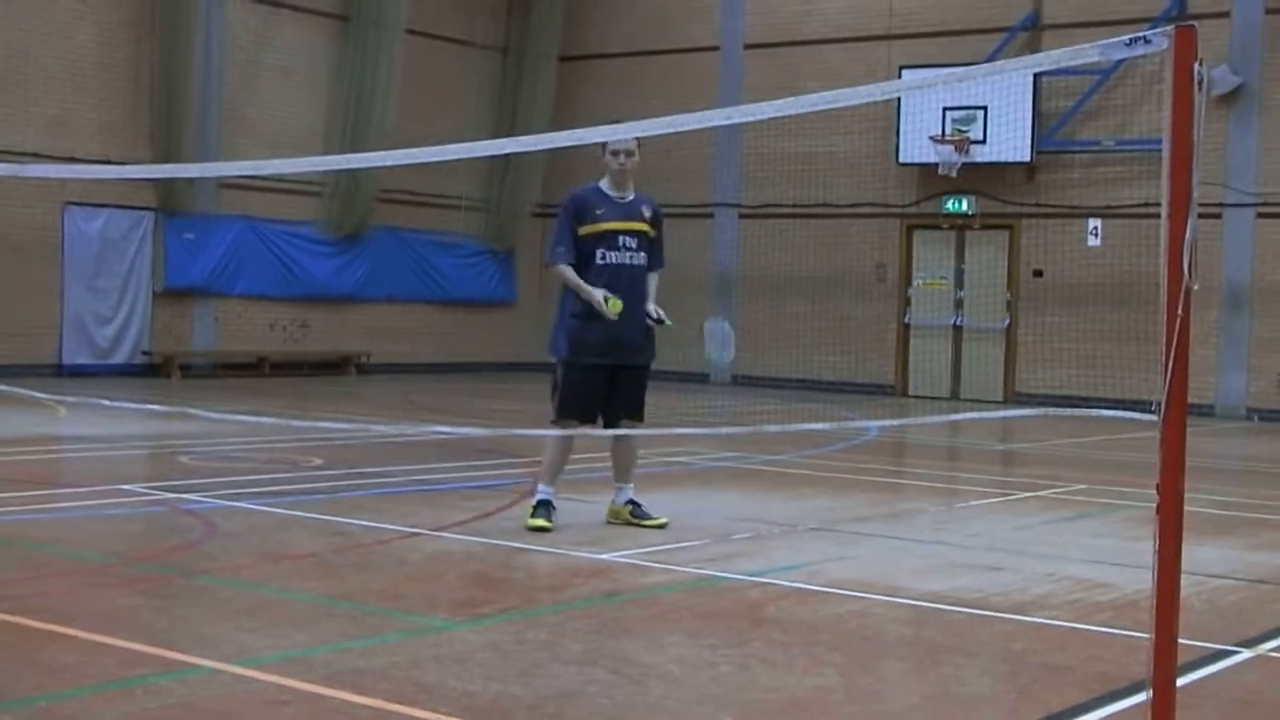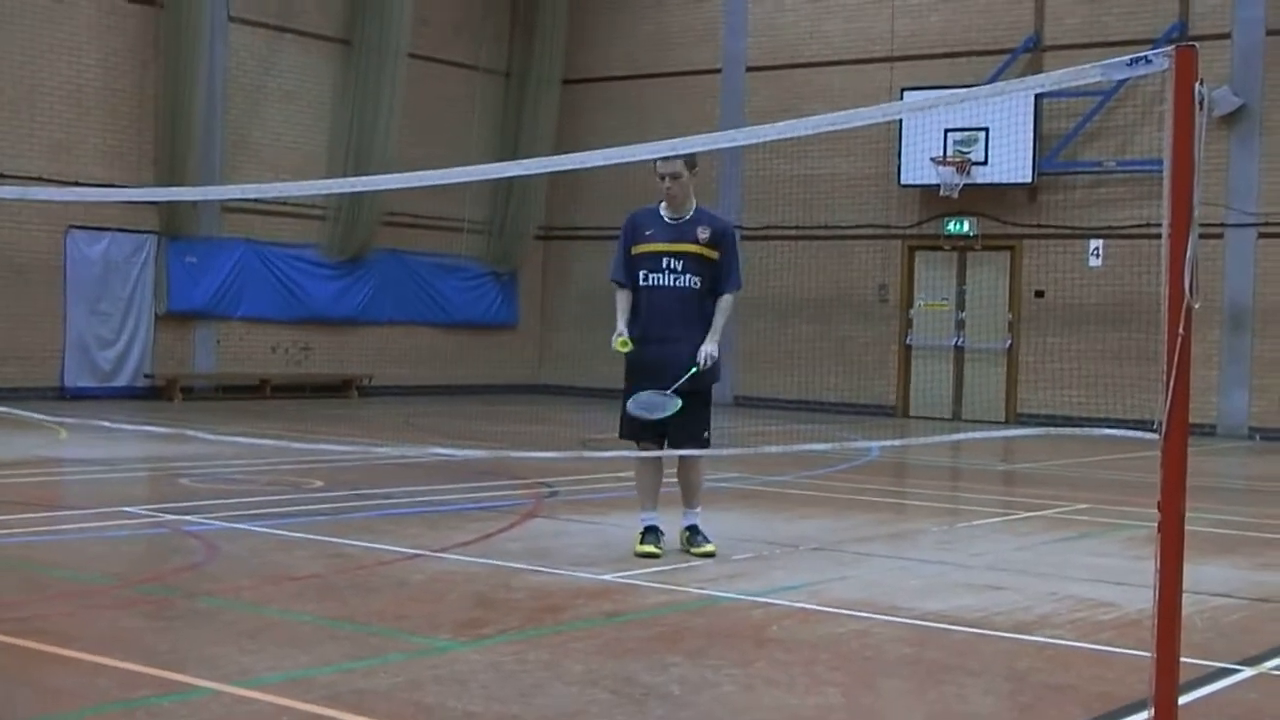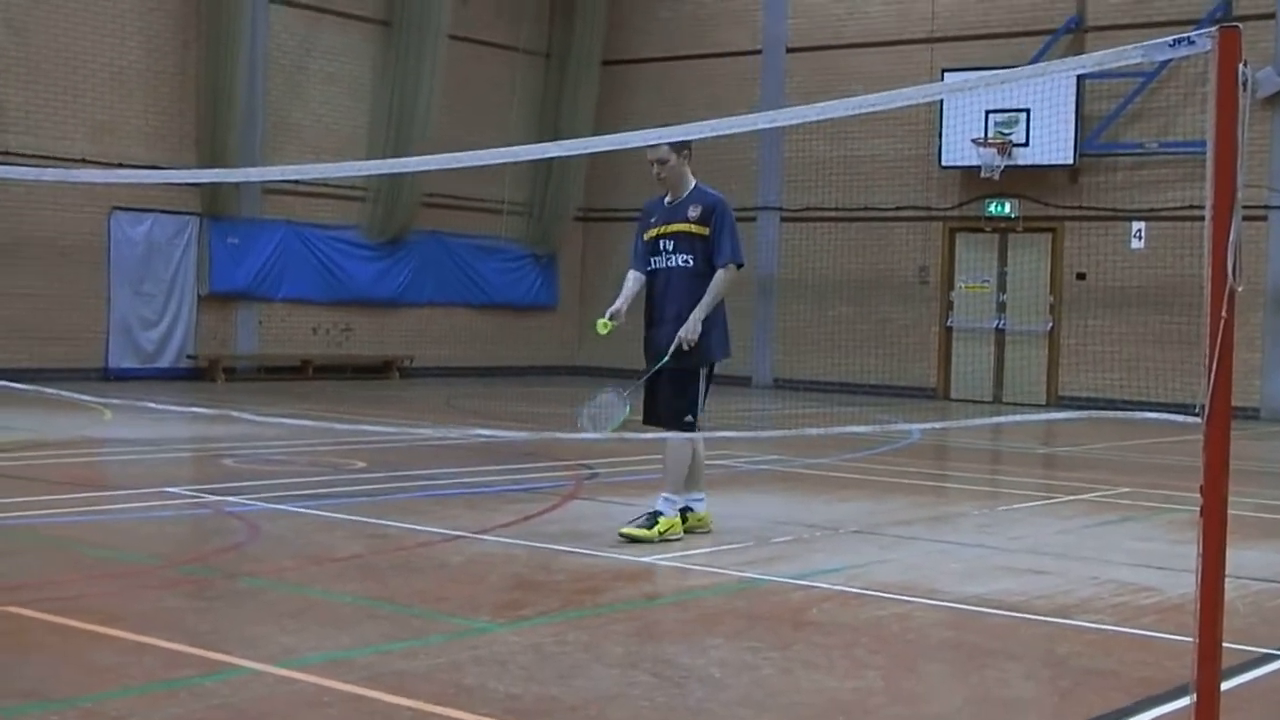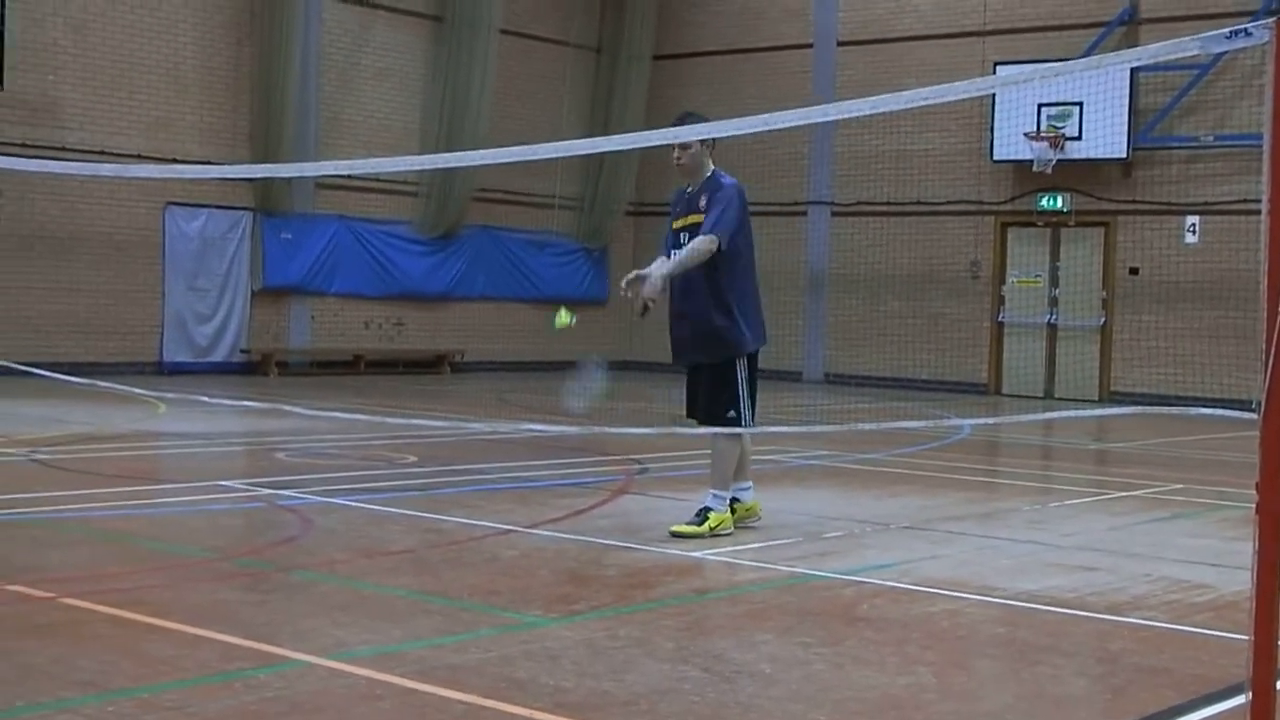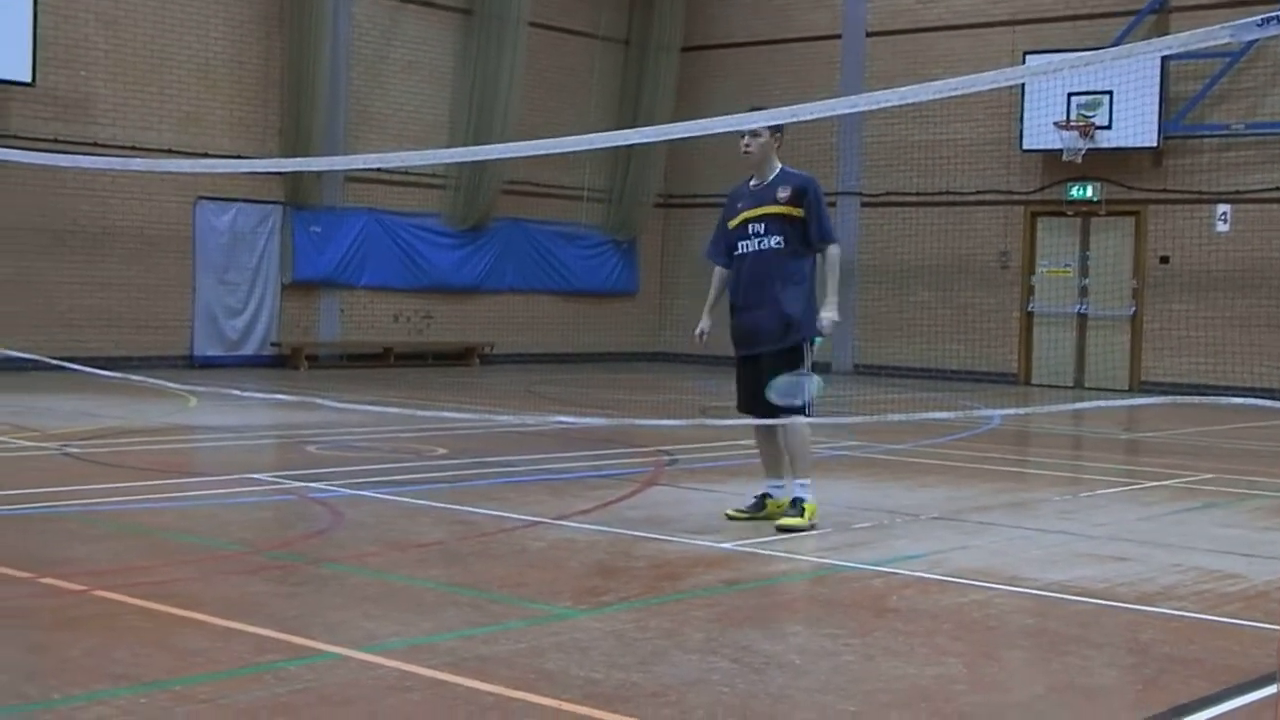
dt=1s
person 1, frame 1
left shoulder: (649, 210)
right shoulder: (580, 202)
right elbow: (559, 264)
left wrist: (650, 302)
right wrist: (589, 292)
left hip: (633, 337)
right hip: (585, 335)
left knee: (628, 420)
right knee: (570, 418)
left ankle: (623, 501)
right ankle: (543, 498)
person 1, frame 2
left shoulder: (717, 229)
right shoulder: (637, 224)
left elbow: (727, 291)
right elbow: (623, 284)
left wrist: (713, 338)
right wrist: (622, 325)
left hip: (693, 359)
right hip: (645, 357)
left knee: (692, 445)
right knee: (647, 443)
left ankle: (692, 525)
right ankle: (649, 526)
person 1, frame 3
left shoulder: (712, 205)
right shoulder: (651, 212)
left elbow: (728, 268)
right elbow: (640, 268)
left wrist: (696, 319)
right wrist: (622, 302)
left hip: (694, 336)
right hip: (659, 335)
left knee: (680, 422)
right knee: (679, 424)
left ankle: (667, 512)
right ankle: (695, 508)
person 1, frame 4
left shoulder: (726, 190)
right shoulder: (681, 199)
left elbow: (709, 242)
right elbow: (673, 254)
left wrist: (664, 275)
right wrist: (648, 273)
left hip: (730, 327)
right hip: (698, 330)
left knee: (727, 417)
right knee: (723, 417)
left ankle: (718, 508)
right ankle: (743, 499)
person 1, frame 5
left shoulder: (802, 187)
right shoulder: (736, 197)
left elbow: (829, 247)
right elbow: (724, 262)
left wrist: (830, 302)
right wrist: (707, 313)
left hip: (789, 320)
right hip: (747, 323)
left knee: (790, 407)
right knee: (759, 411)
left ankle: (802, 499)
right ankle: (774, 493)
